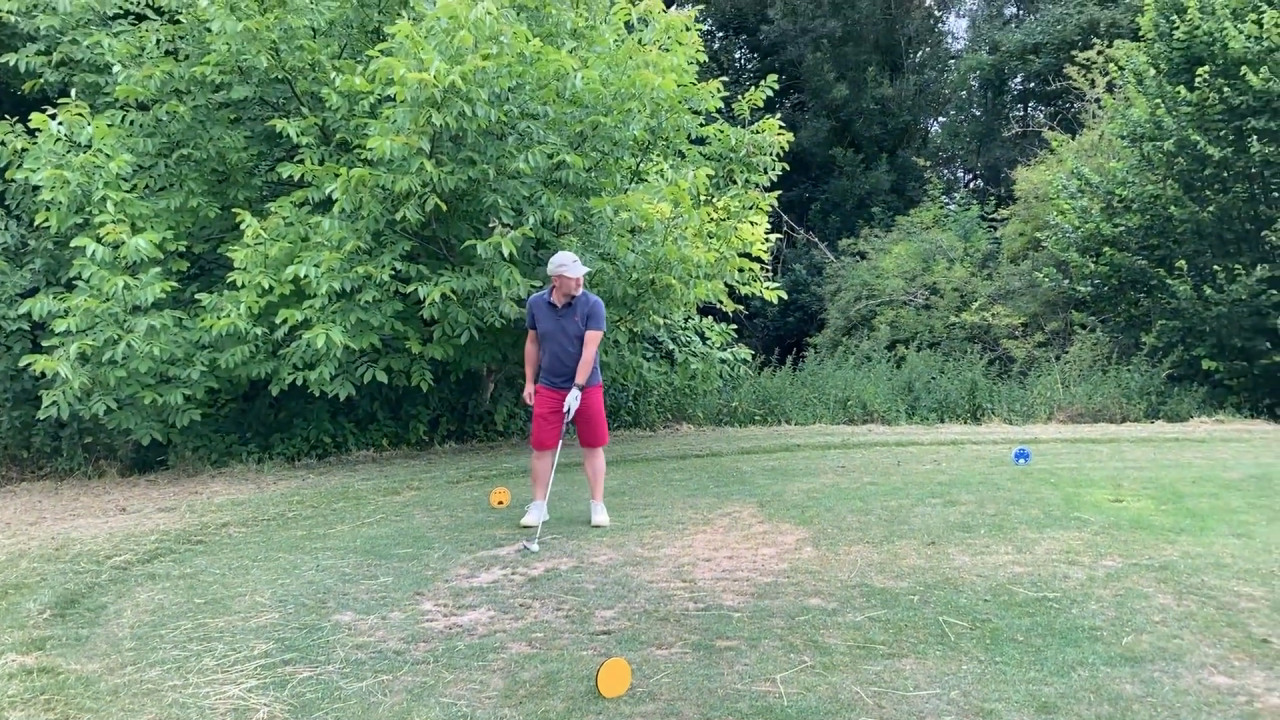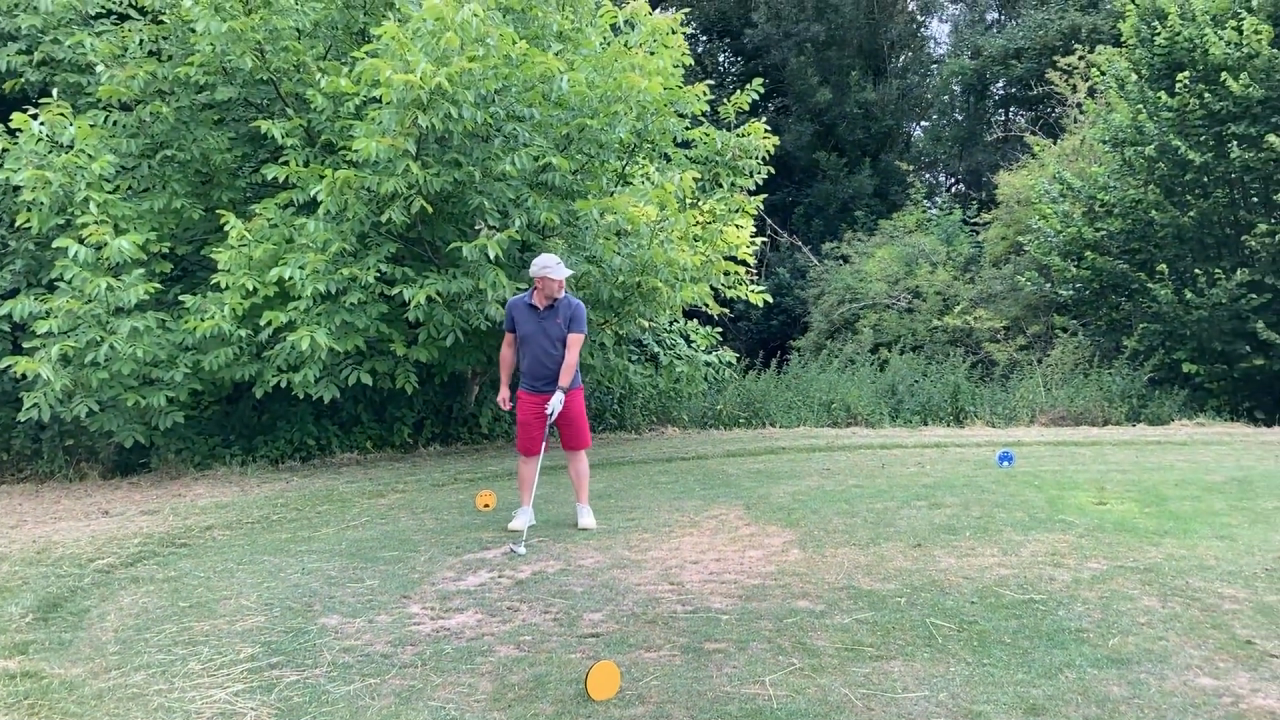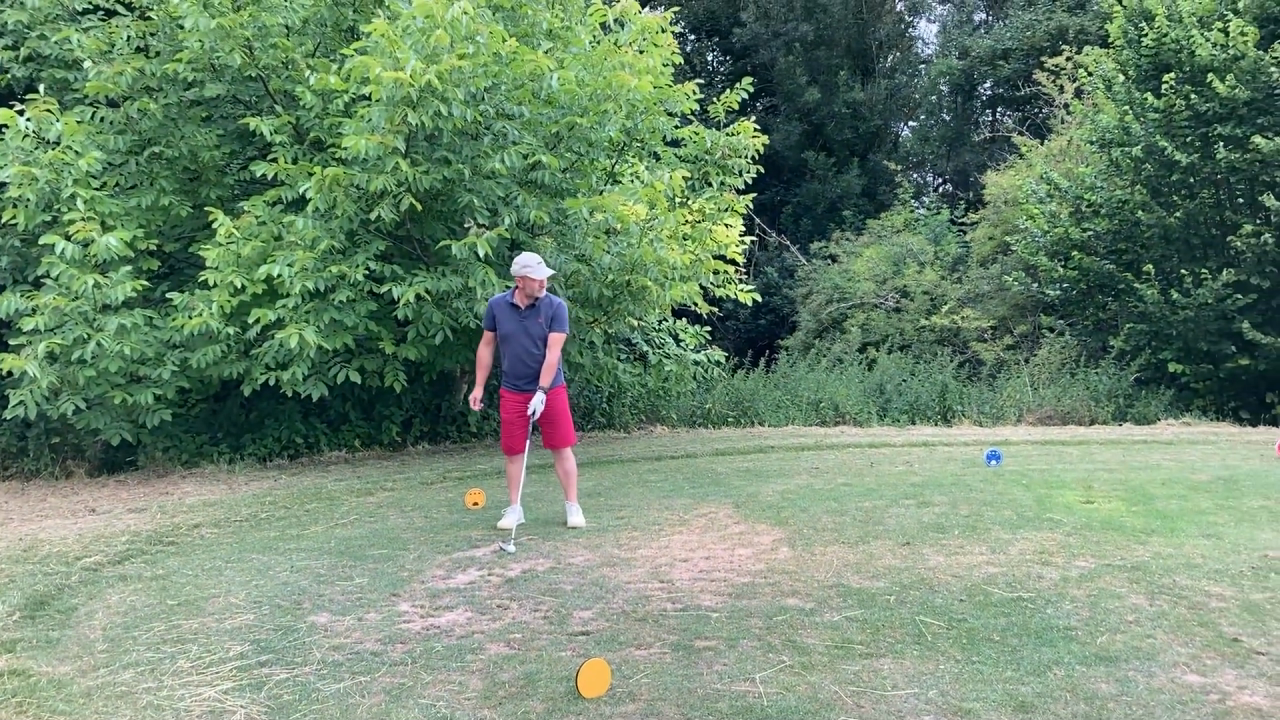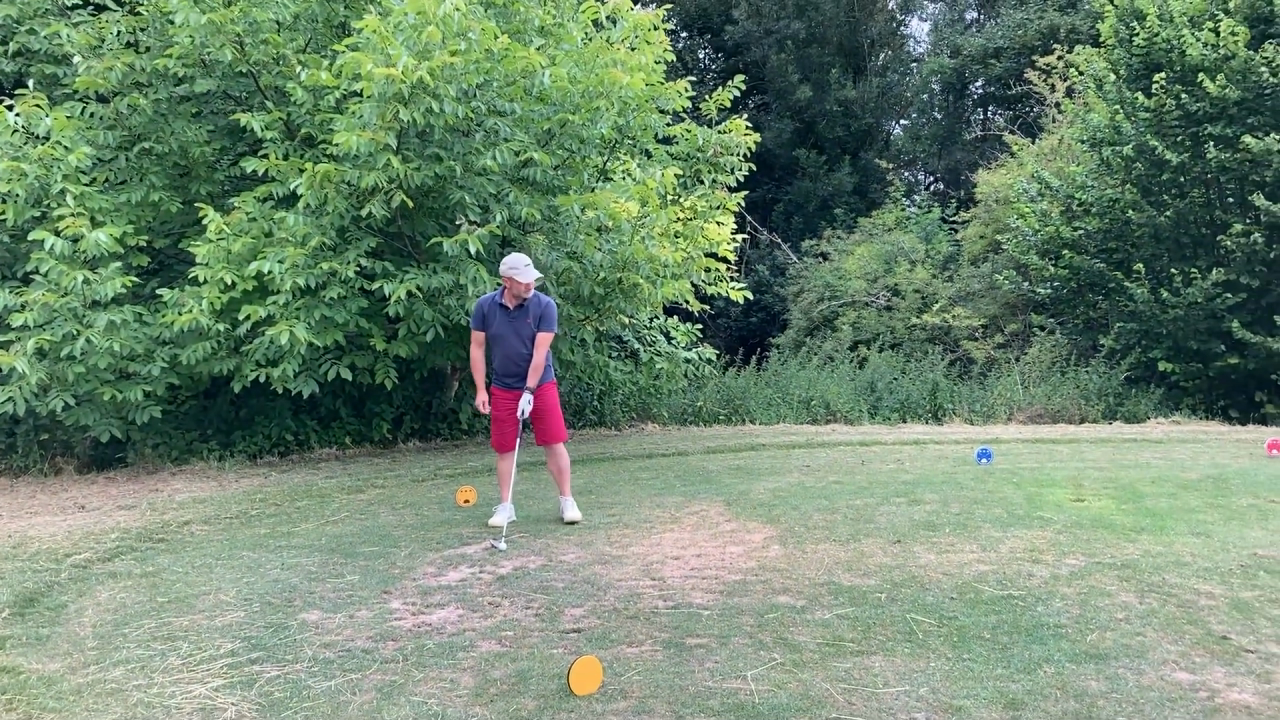
dt=0.2s
person 1, frame 1
left shoulder: (593, 305)
right shoulder: (535, 304)
left elbow: (589, 351)
left wrist: (577, 389)
right wrist: (530, 382)
left hip: (587, 387)
right hip: (548, 388)
left knee: (593, 447)
right knee: (541, 448)
left ankle: (597, 505)
right ankle: (538, 505)
person 1, frame 2
left shoulder: (574, 308)
right shoulder: (515, 306)
left elbow: (572, 353)
right elbow: (509, 347)
left wrist: (561, 391)
right wrist: (504, 386)
left hip: (568, 391)
right hip: (528, 393)
left knee: (576, 450)
right knee: (527, 453)
left ankle: (583, 507)
right ankle: (525, 510)
person 1, frame 3
left shoulder: (556, 307)
right shoulder: (496, 305)
left elbow: (553, 353)
right elbow: (486, 346)
left wrist: (542, 391)
right wrist: (479, 386)
left hip: (551, 389)
right hip: (512, 392)
left knee: (562, 448)
right knee: (513, 452)
left ankle: (572, 505)
right ankle: (514, 509)
person 1, frame 4
left shoulder: (545, 305)
right shoulder: (484, 306)
left elbow: (540, 352)
right elbow: (477, 348)
left wrist: (529, 391)
right wrist: (481, 391)
left hip: (541, 385)
right hip: (503, 389)
left knee: (554, 443)
right knee: (504, 449)
left ankle: (567, 500)
right ankle: (505, 506)
